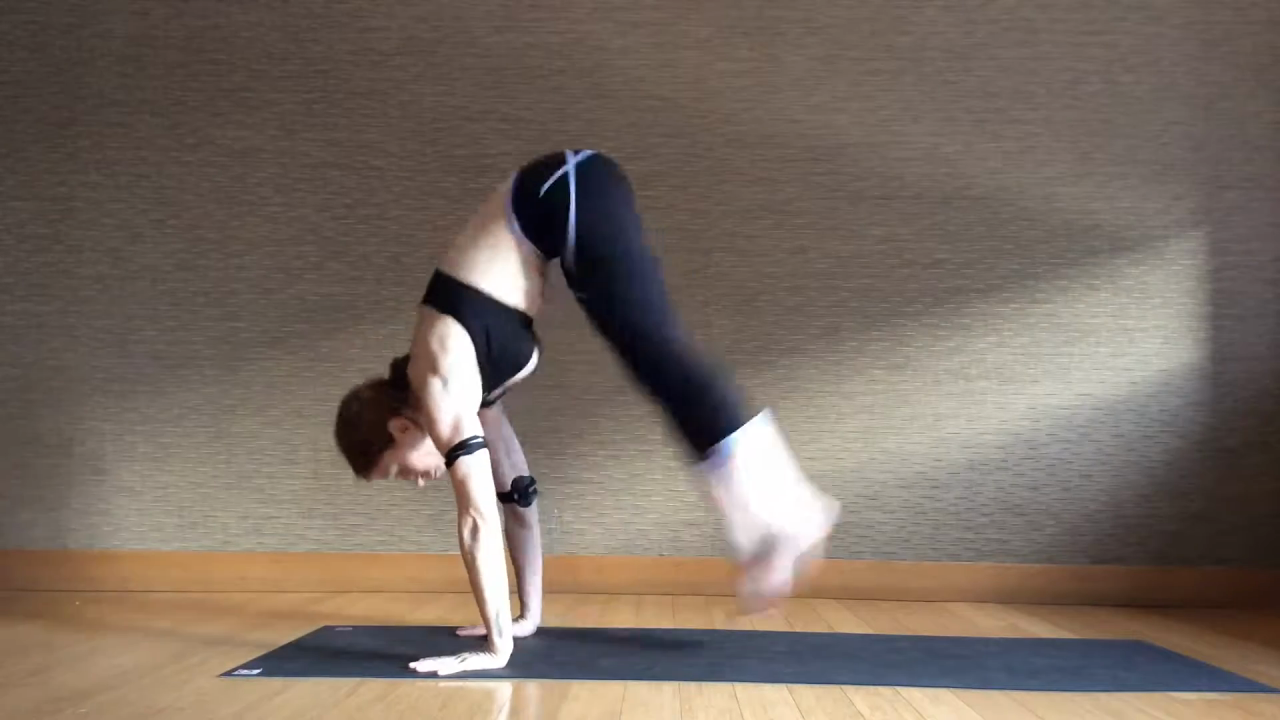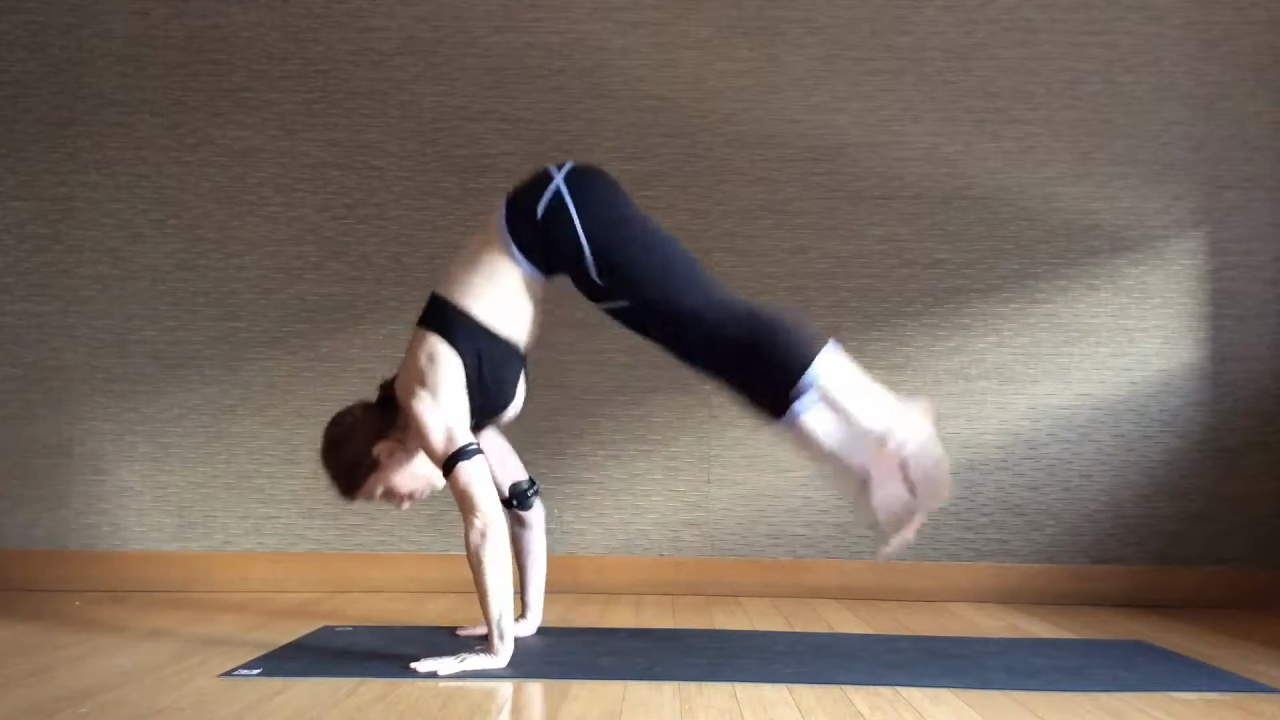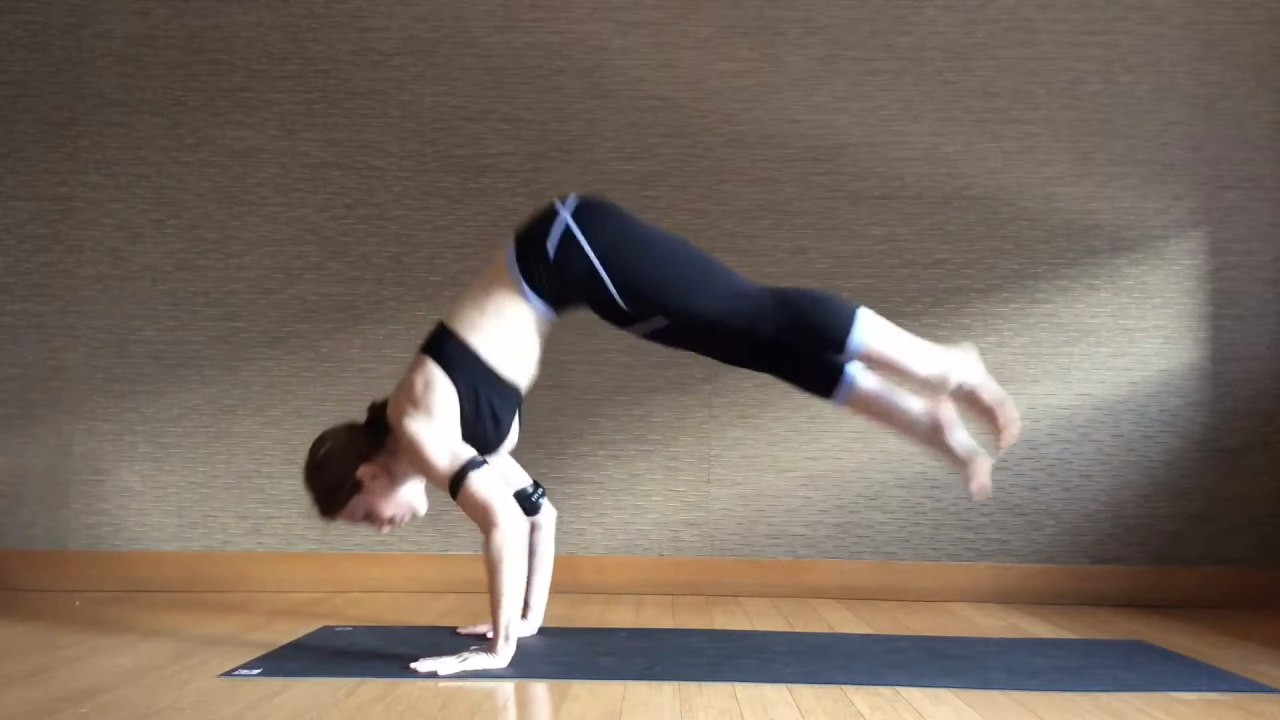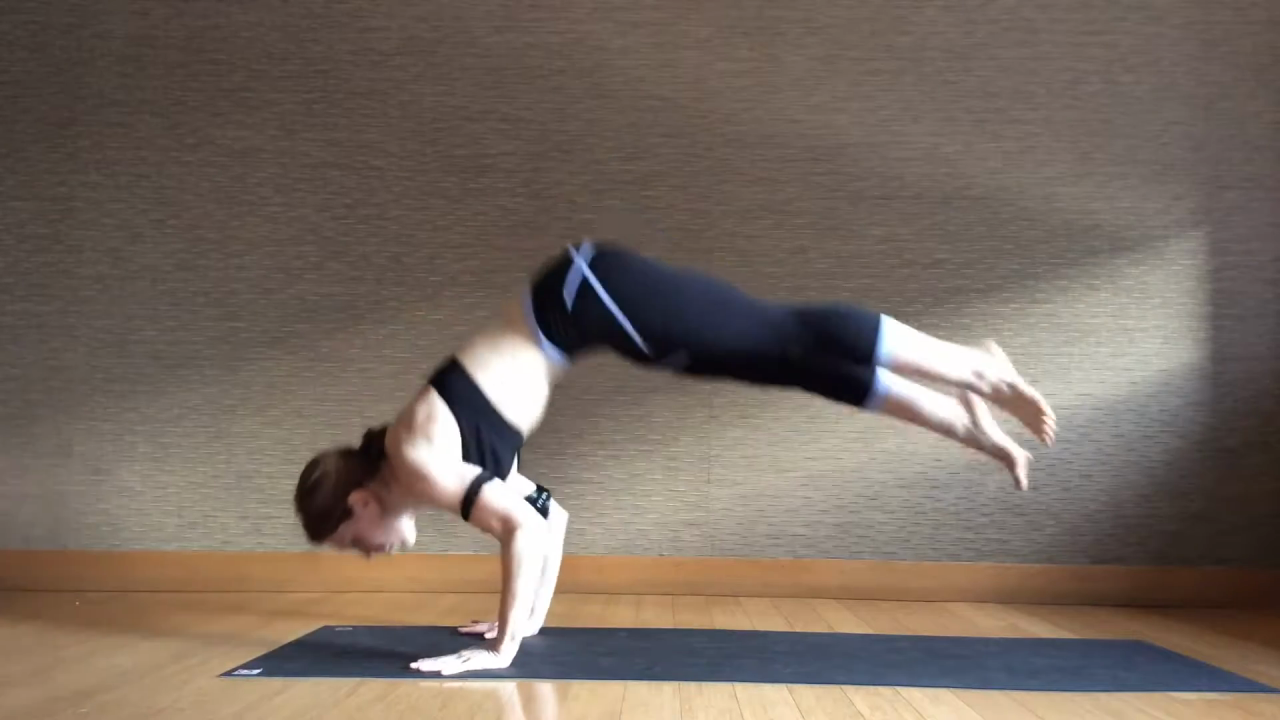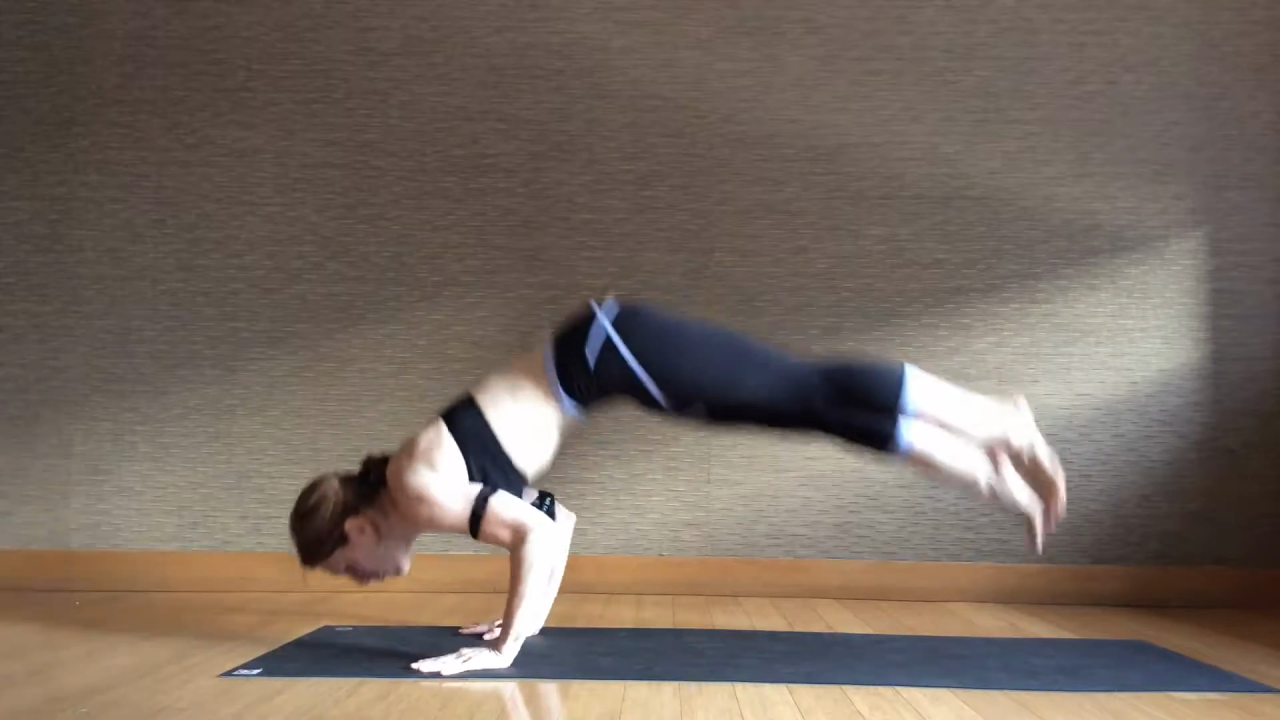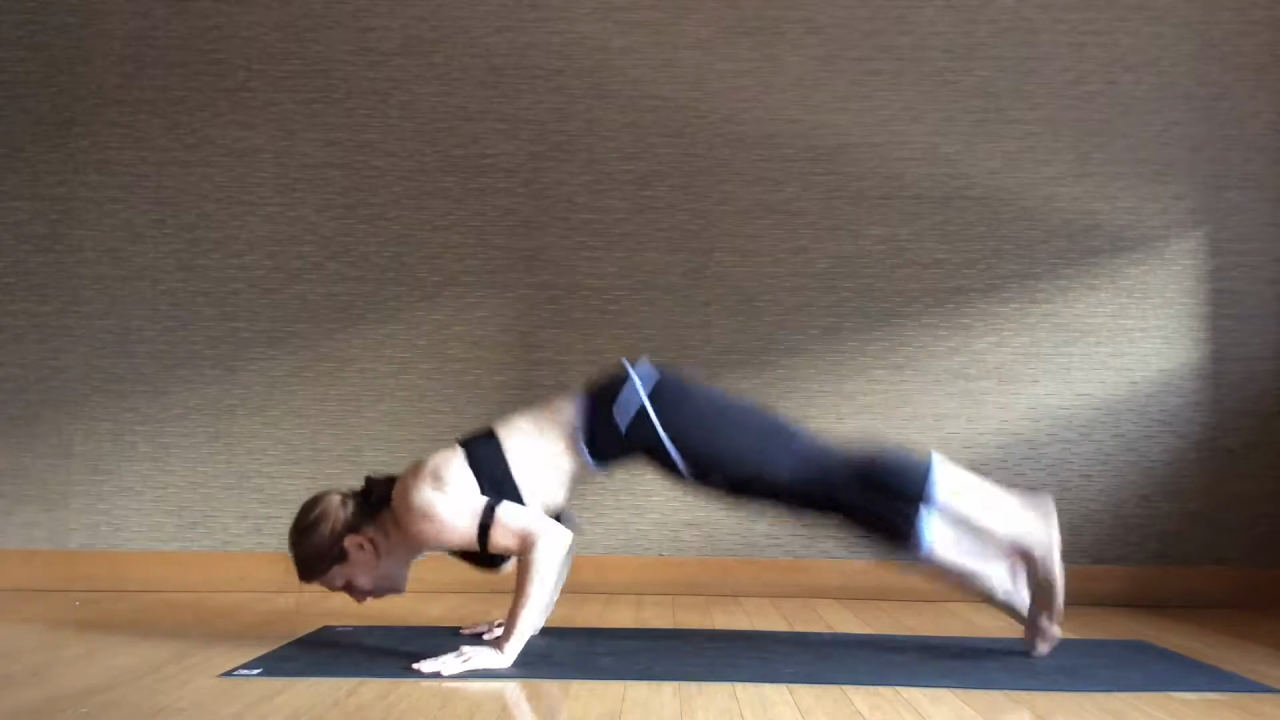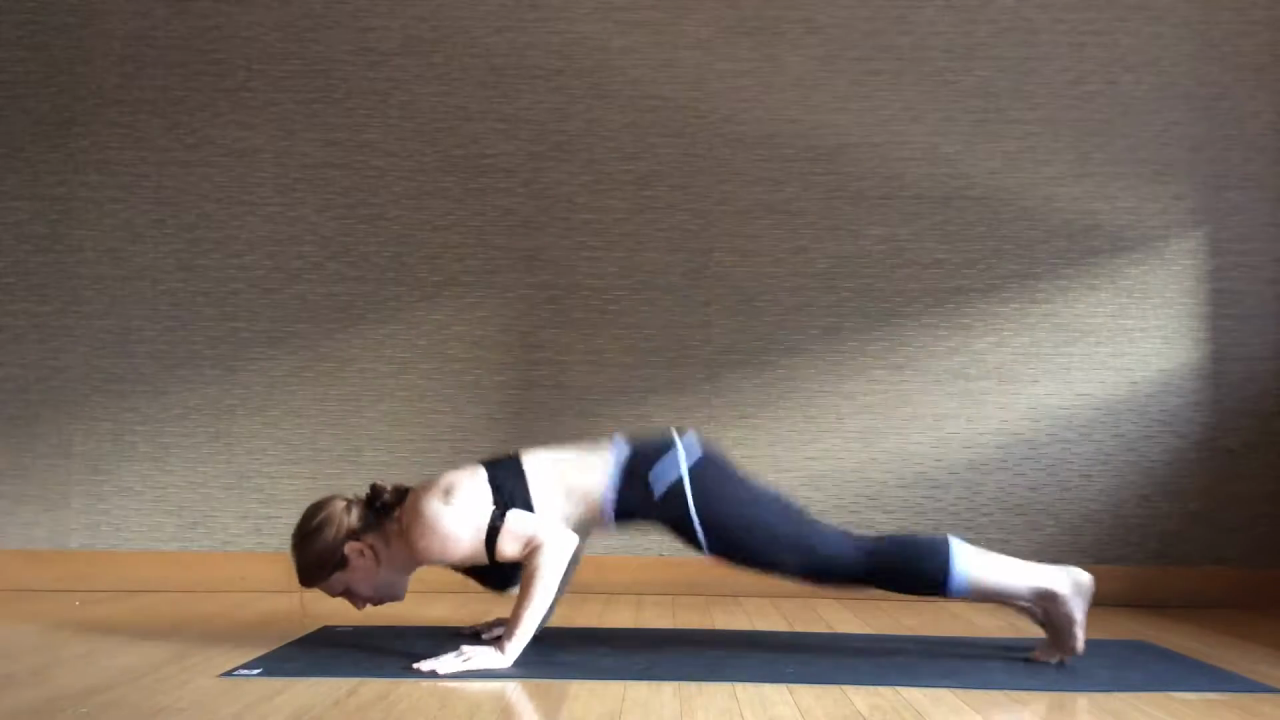
dt=0.1s
person 1, frame 1
left shoulder: (437, 390)
right shoulder: (466, 382)
left elbow: (478, 518)
right elbow: (516, 494)
left wrist: (497, 646)
right wrist: (526, 614)
right knee: (654, 363)
left ankle: (785, 509)
person 1, frame 2
left shoulder: (424, 407)
right shoulder: (454, 410)
left elbow: (484, 521)
right elbow: (524, 499)
left wrist: (498, 643)
right wrist: (527, 614)
left hip: (559, 208)
right hip: (552, 219)
left knee: (716, 327)
right knee: (713, 347)
left ankle: (893, 427)
right ankle: (865, 467)
person 1, frame 3
left shoulder: (415, 434)
right shoulder: (455, 425)
left elbow: (507, 526)
right elbow: (532, 505)
left wrist: (498, 647)
right wrist: (527, 616)
left hip: (569, 245)
right hip: (567, 252)
left knee: (757, 319)
right knee: (749, 340)
left ankle: (944, 366)
right ankle: (927, 415)
person 1, frame 4
left shoulder: (415, 464)
right shoulder: (432, 451)
left elbow: (528, 526)
right elbow: (544, 515)
left wrist: (503, 642)
right wrist: (529, 618)
left hip: (583, 295)
right hip: (584, 300)
left knee: (785, 338)
right knee: (789, 359)
left ankle: (971, 369)
right ankle: (967, 417)
person 1, frame 5
left shoulder: (416, 490)
right shoulder: (437, 476)
left elbow: (538, 532)
right elbow: (555, 522)
left wrist: (505, 645)
right wrist: (522, 620)
left hip: (603, 348)
right hip: (599, 348)
left knee: (814, 394)
right knee: (816, 405)
left ankle: (992, 431)
right ankle: (991, 469)
person 1, frame 6
left shoulder: (421, 515)
right shoulder: (430, 494)
left elbow: (545, 541)
right elbow: (554, 536)
left wrist: (504, 643)
right wrist: (518, 622)
left hip: (629, 412)
right hip: (626, 412)
left knee: (833, 480)
right knee: (829, 482)
left ankle: (1019, 539)
right ankle: (1015, 535)
person 1, frame 7
left shoulder: (428, 530)
right shoulder: (434, 511)
left elbow: (548, 551)
left wrist: (507, 645)
right wrist: (520, 615)
left hip: (656, 477)
right hip: (650, 468)
left knee: (849, 557)
right knee: (847, 556)
left ankle: (1042, 584)
right ankle: (1043, 585)
